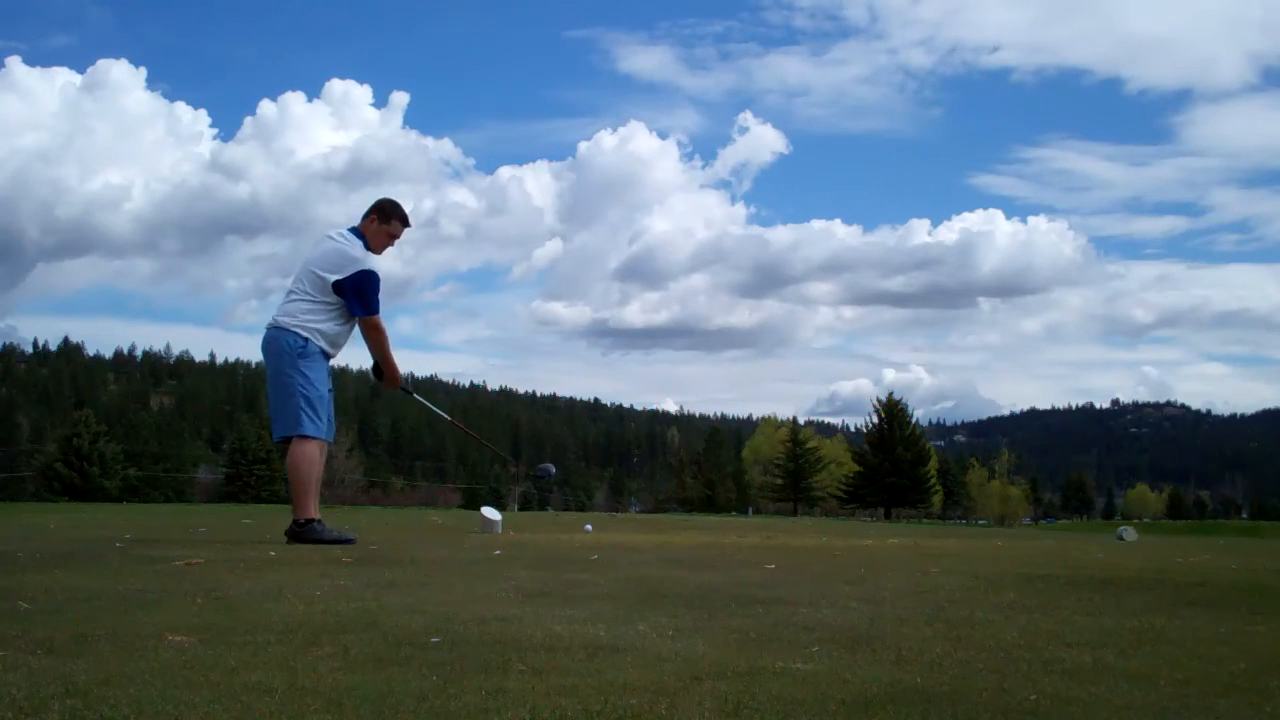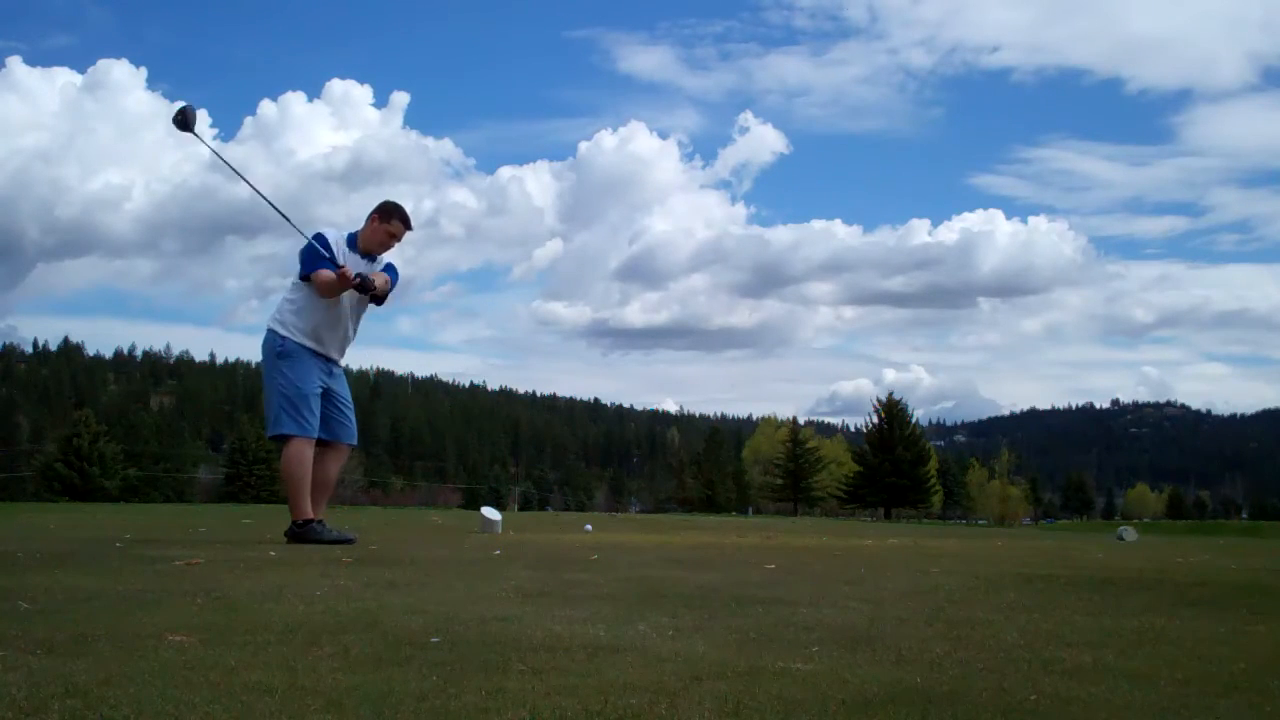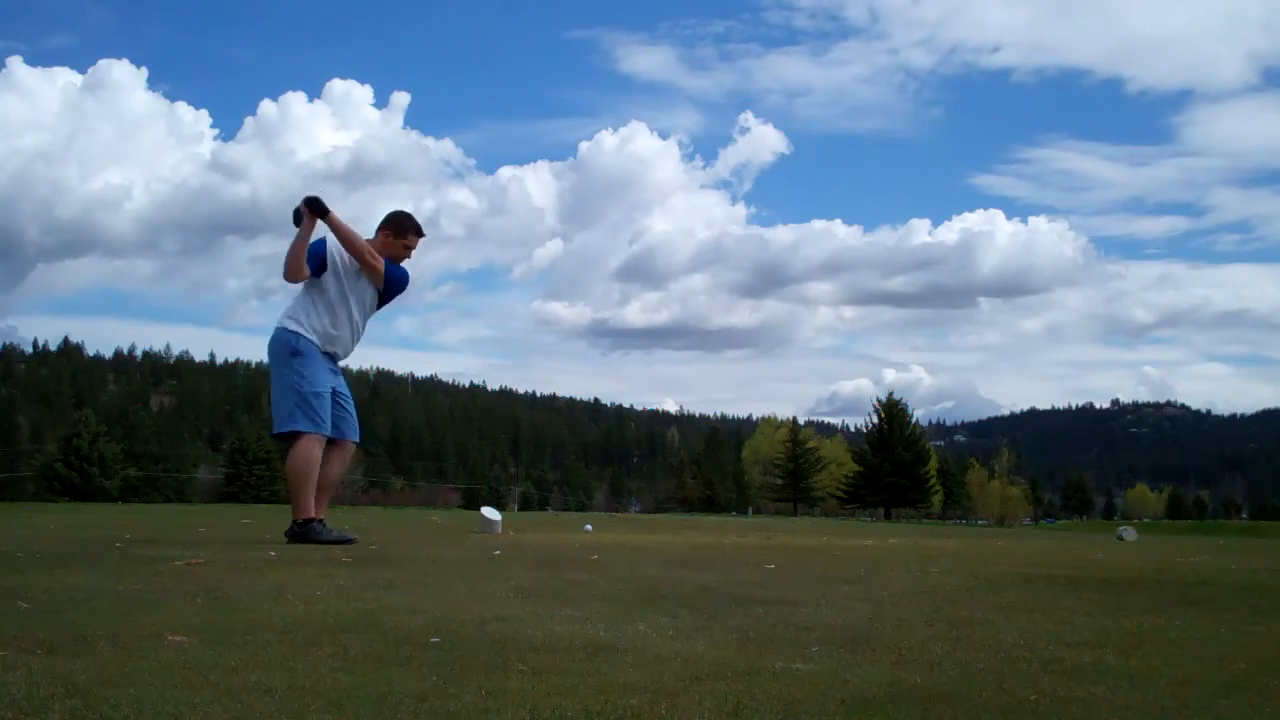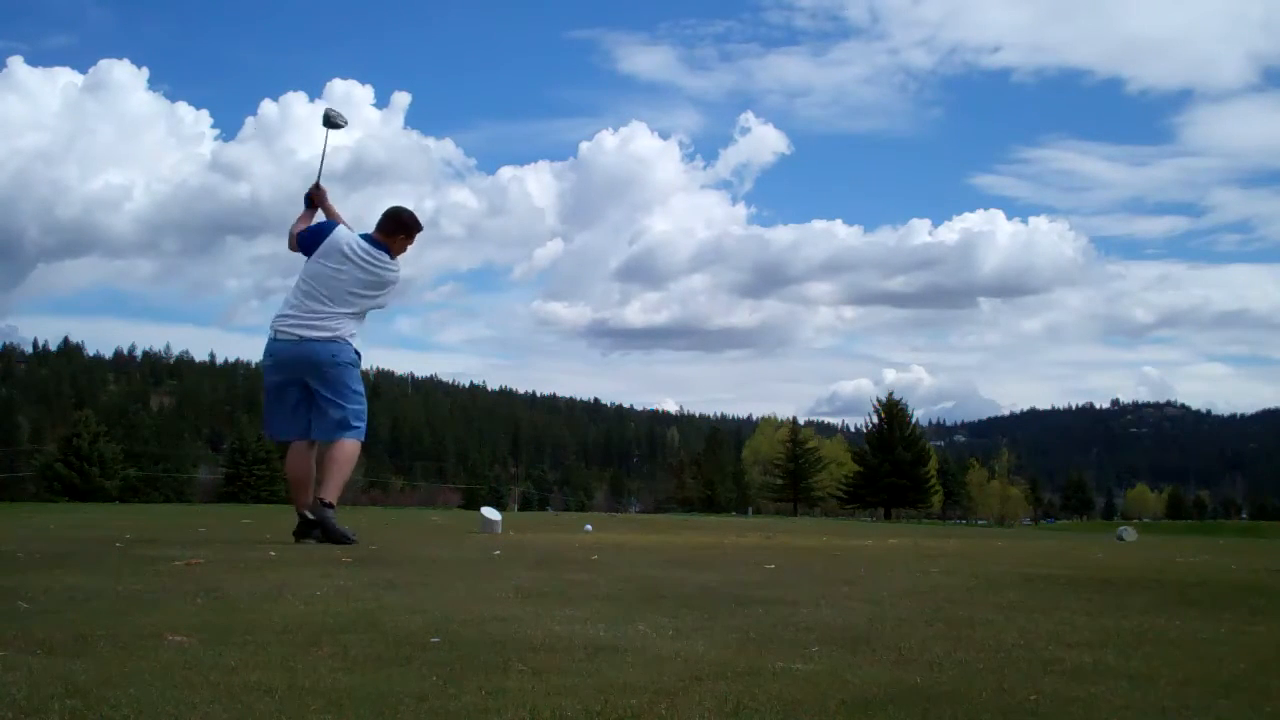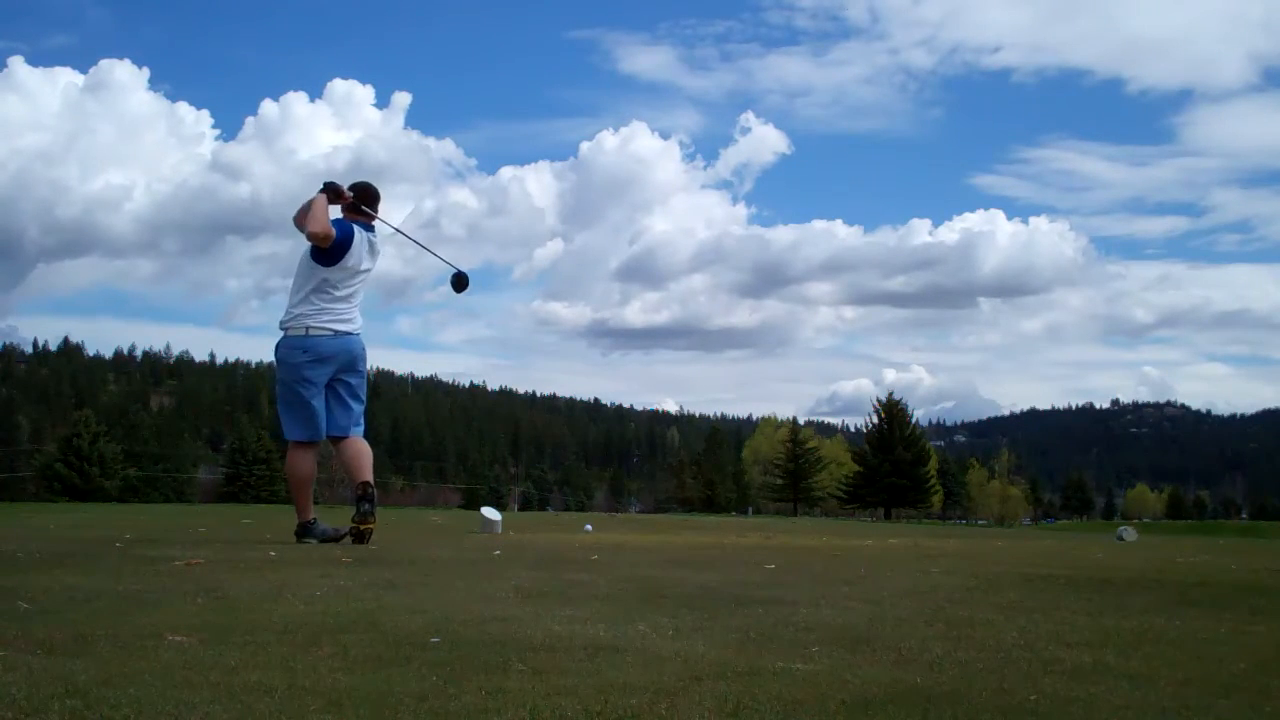
dt=0.4s
person 1, frame 1
left shoulder: (337, 241)
right shoulder: (360, 266)
left elbow: (363, 320)
right elbow: (372, 327)
left wrist: (378, 362)
right wrist: (391, 371)
left hip: (294, 345)
right hip: (298, 345)
left knee: (317, 437)
right knee: (308, 434)
left ankle: (307, 521)
right ankle: (305, 523)
person 1, frame 2
left shoulder: (385, 268)
right shoulder: (324, 242)
left elbow: (379, 288)
right elbow: (323, 285)
left wrist: (360, 280)
right wrist: (341, 280)
left hip: (329, 360)
right hip: (292, 347)
left knee: (339, 441)
right knee: (301, 435)
left ankle: (313, 521)
right ankle: (302, 522)
person 1, frame 3
left shoulder: (397, 277)
right shoulder: (330, 249)
left elbow: (366, 259)
right elbow: (293, 273)
left wrist: (328, 215)
right wrist: (309, 224)
left hip: (327, 359)
right hip: (297, 347)
left knee: (343, 442)
right knee: (311, 433)
left ankle: (313, 519)
right ankle: (304, 523)
person 1, frame 4
left shoulder: (333, 235)
right shoulder: (390, 274)
left elbow: (294, 241)
left wrist: (312, 207)
right wrist: (326, 204)
left hip: (282, 347)
right hip: (332, 352)
left knee: (300, 437)
right knee: (347, 432)
left ankle: (306, 520)
right ankle: (324, 505)
person 1, frame 5
left shoulder: (344, 233)
right shoulder: (371, 243)
left elbow: (316, 230)
right elbow: (301, 219)
left wrist: (324, 195)
right wrist: (322, 200)
left hip: (305, 343)
right hip: (348, 345)
left knee: (303, 437)
right knee: (348, 431)
left ankle: (307, 523)
right ankle: (366, 489)
